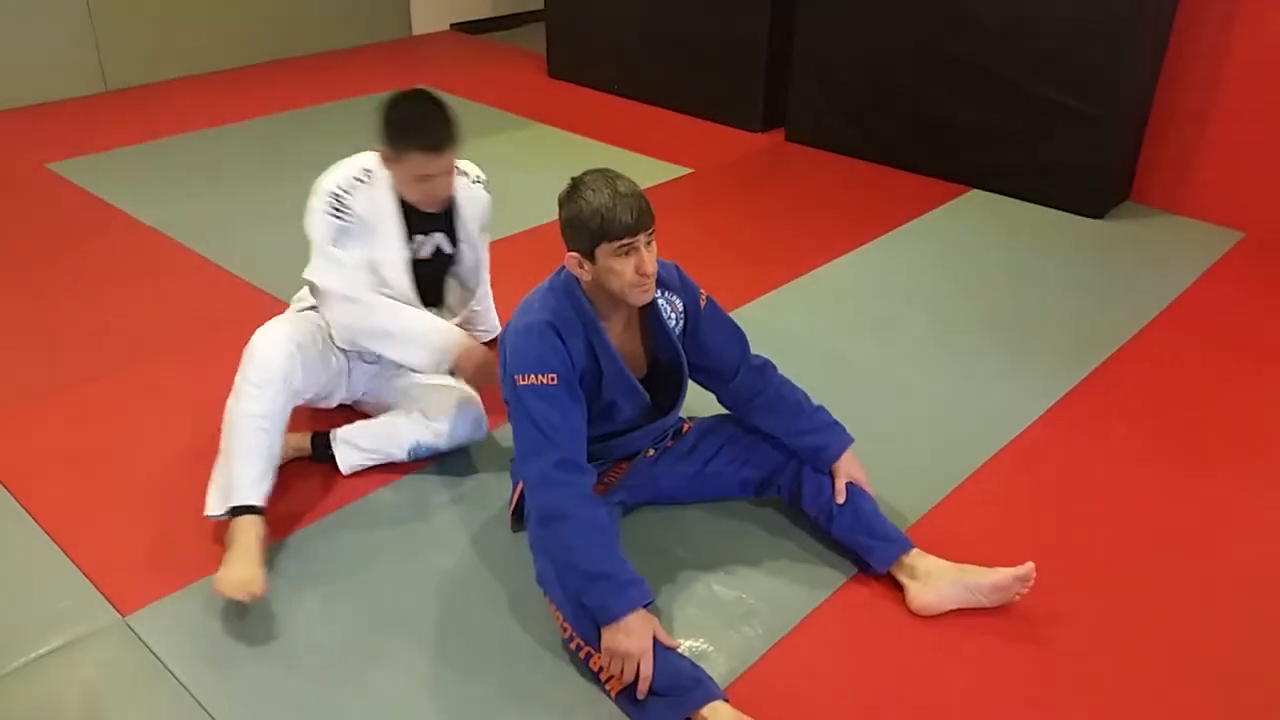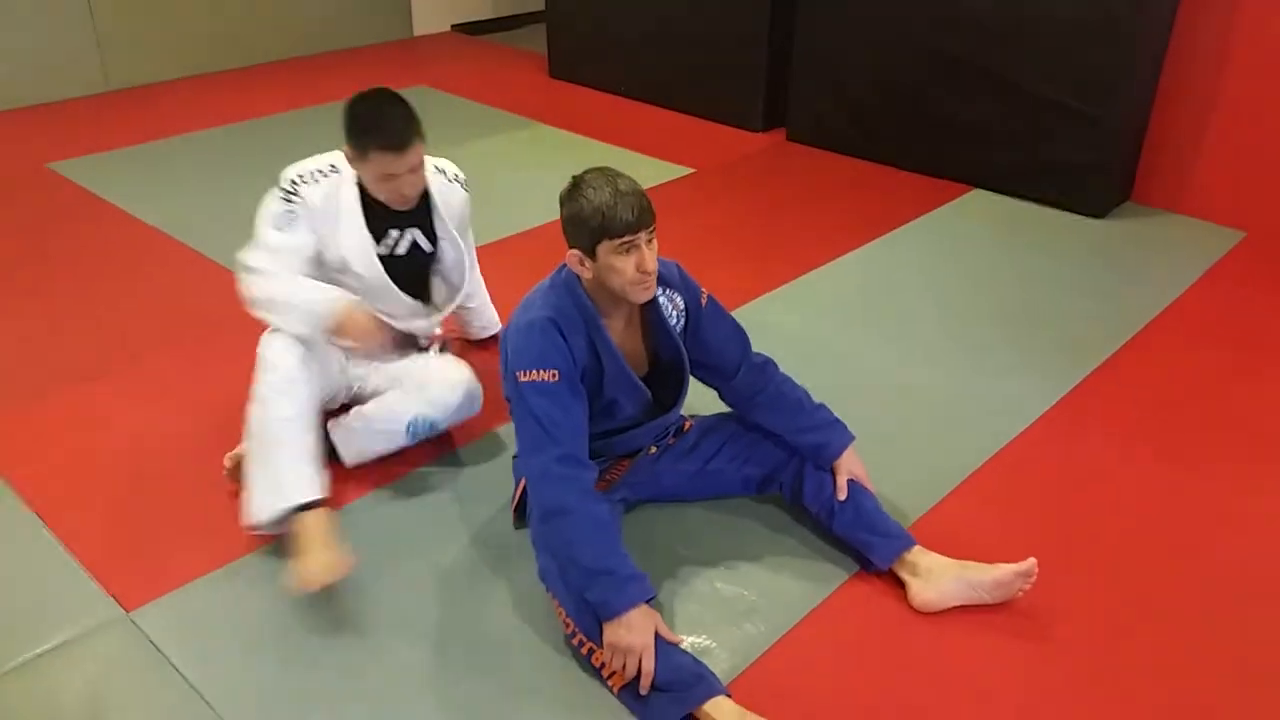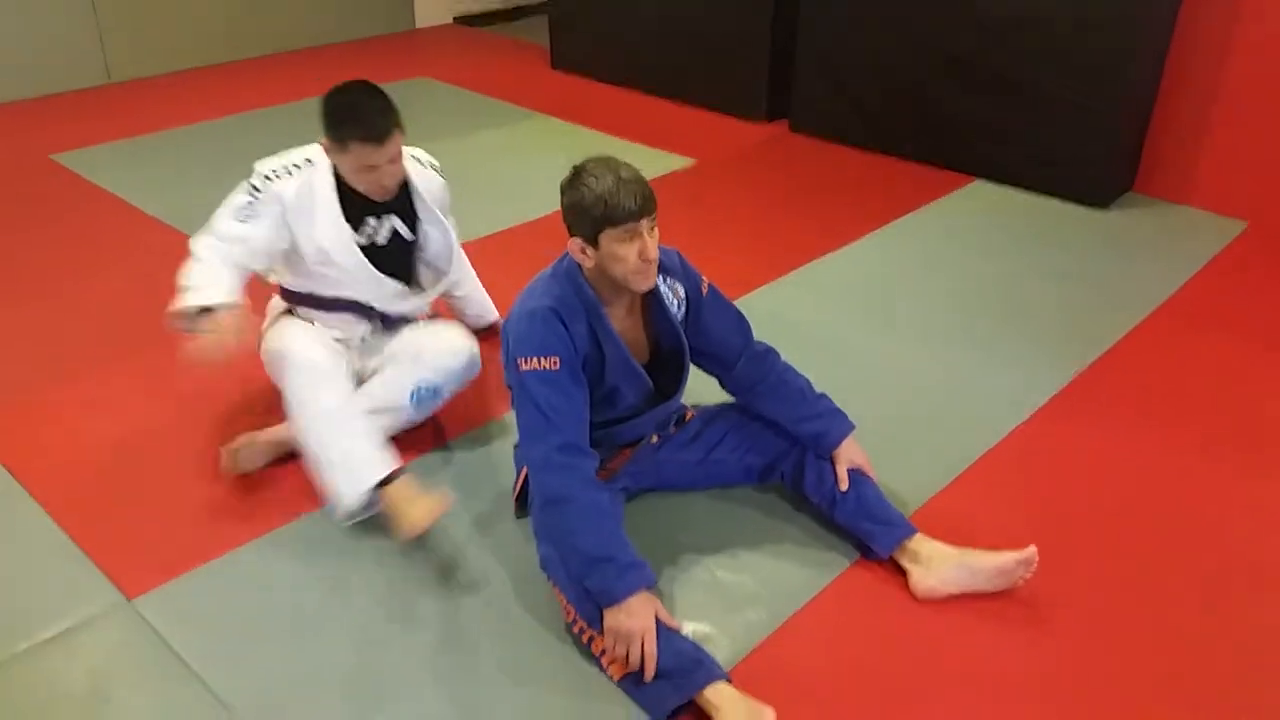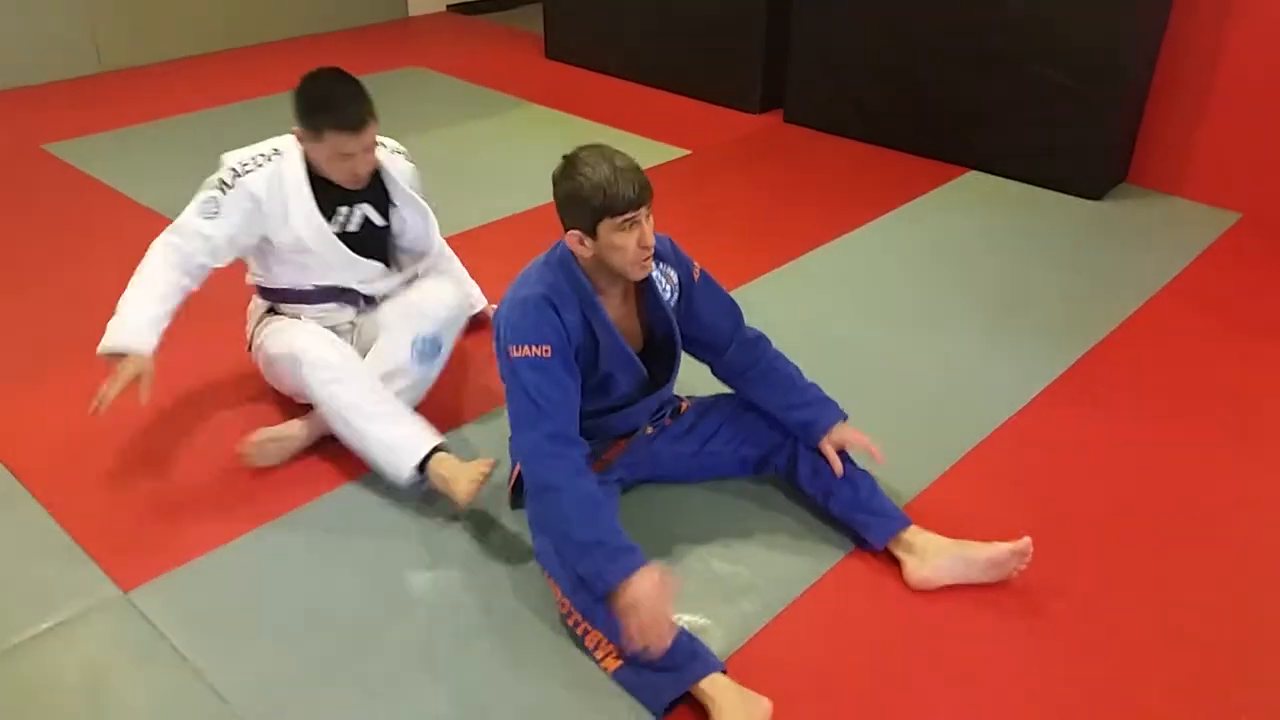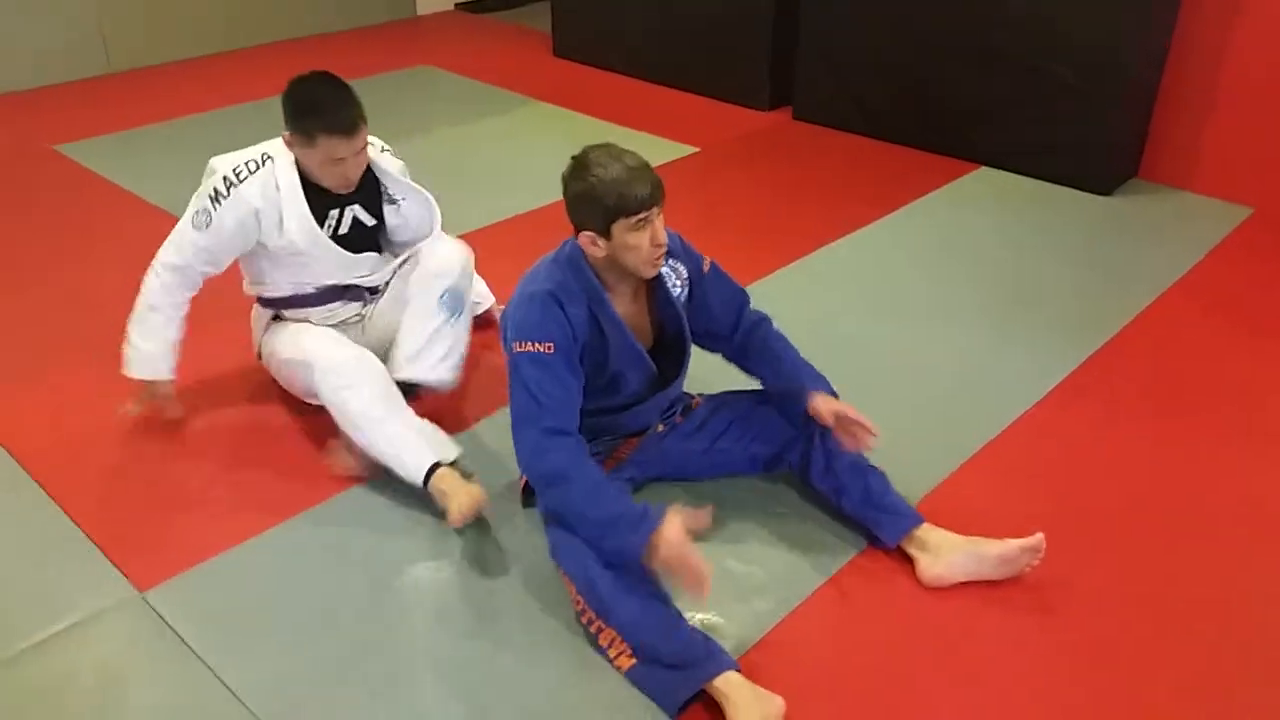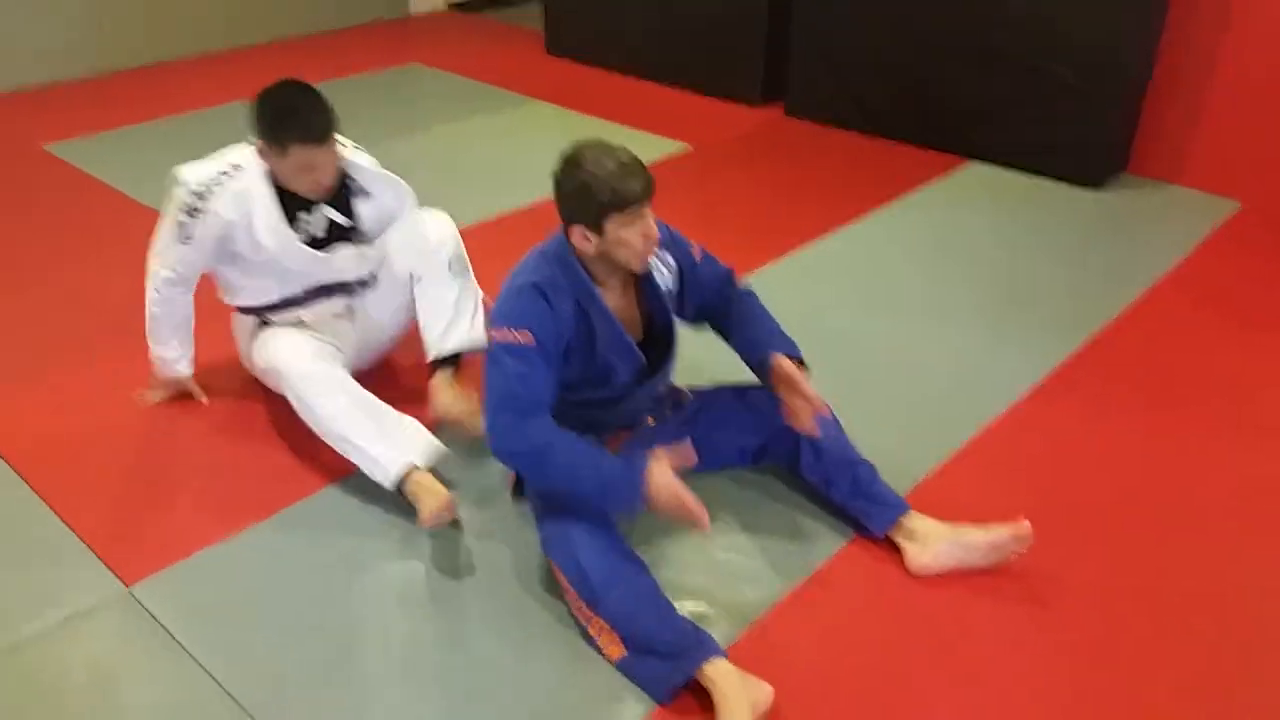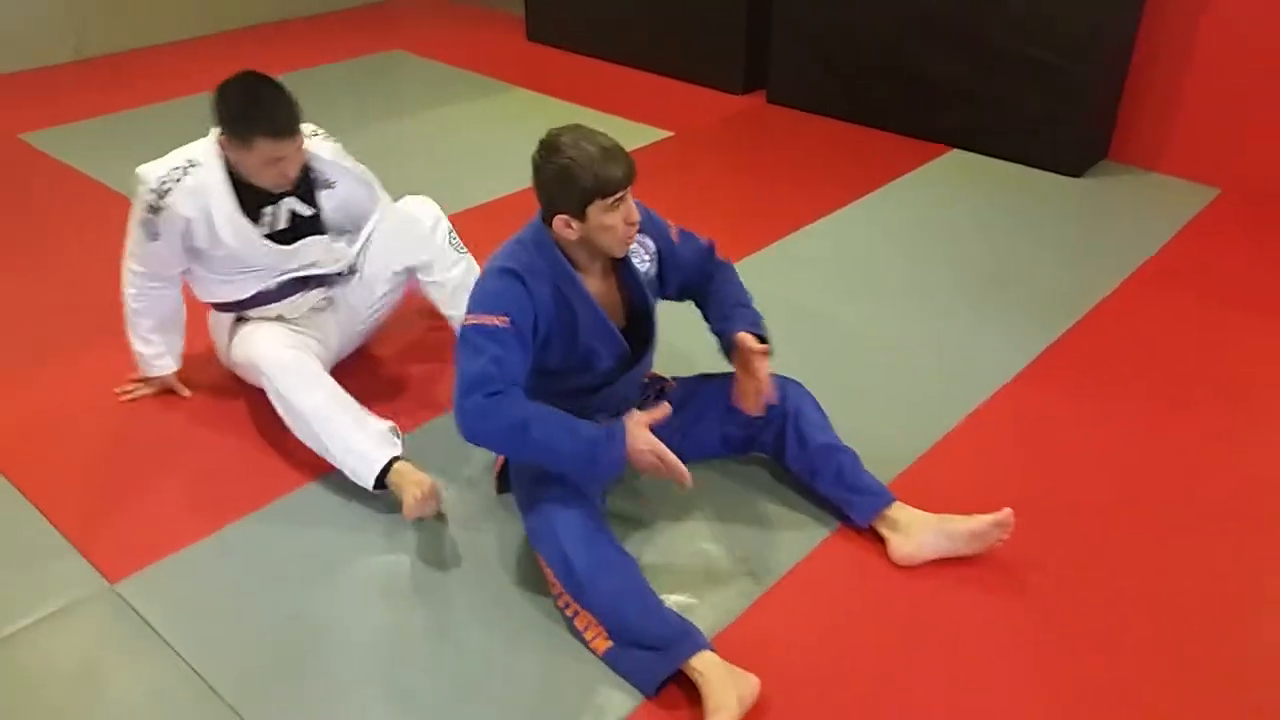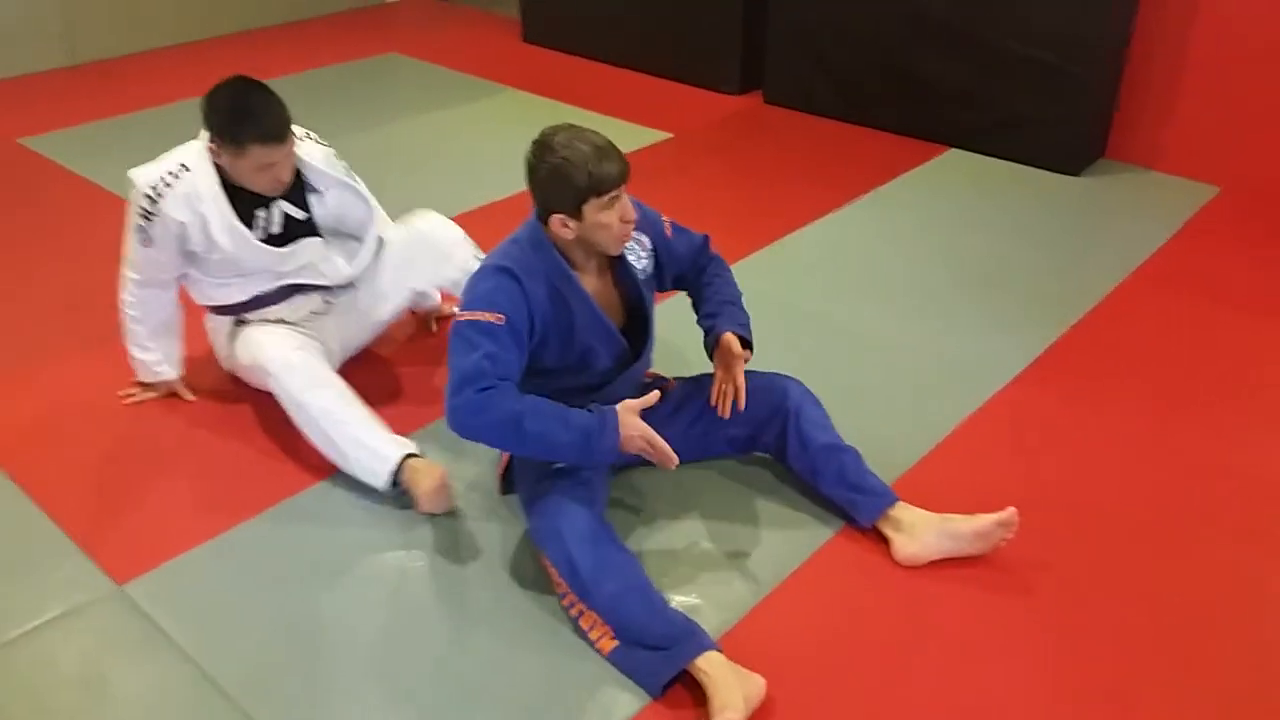
dt=0.1s
person 1, frame 1
left shoulder: (667, 287)
right shoulder: (538, 338)
left elbow: (744, 376)
right elbow: (560, 485)
left wrist: (832, 444)
right wrist: (619, 604)
left hip: (656, 447)
right hip: (575, 480)
left knee: (793, 450)
right knee: (581, 580)
left ankle: (916, 569)
person 1, frame 2
left shoulder: (668, 284)
right shoulder: (540, 334)
left elbow: (745, 374)
right elbow: (561, 480)
left wrist: (833, 442)
right wrist: (621, 599)
left hip: (657, 444)
right hip: (576, 476)
left knee: (794, 447)
right knee: (582, 575)
left ankle: (918, 566)
person 1, frame 3
left shoulder: (668, 272)
right shoulder: (542, 323)
left elbow: (746, 362)
right elbow: (560, 468)
left wrist: (832, 431)
right wrist: (624, 589)
left hip: (659, 434)
right hip: (580, 467)
left knee: (797, 437)
right knee: (585, 565)
left ankle: (919, 554)
person 1, frame 4
left shoulder: (661, 261)
right shoulder: (535, 311)
left elbow: (737, 348)
right elbow: (550, 456)
left wrist: (821, 415)
right wrist: (621, 568)
left hip: (652, 424)
right hip: (572, 458)
left knee: (790, 428)
right knee: (579, 555)
left ankle: (914, 546)
person 1, frame 5
left shoulder: (669, 257)
right shoulder: (543, 310)
left elbow: (740, 326)
right elbow: (545, 449)
left wrist: (812, 395)
right wrist: (644, 530)
left hip: (662, 425)
right hip: (586, 460)
left knee: (800, 426)
right knee: (592, 551)
left ankle: (925, 542)
person 1, frame 6
left shoulder: (659, 248)
right shoulder: (531, 301)
left elbow: (727, 300)
right elbow: (515, 432)
left wrist: (778, 360)
right wrist: (631, 479)
left hip: (652, 415)
right hip: (572, 452)
left knee: (787, 418)
right knee: (579, 541)
left ankle: (915, 533)
person 1, frame 7
left shoulder: (638, 232)
right shoulder: (510, 286)
left elbow: (708, 271)
right elbow: (482, 411)
left wrist: (741, 334)
right wrist: (610, 444)
left hip: (635, 408)
right hip: (561, 440)
left knee: (776, 401)
right knee: (566, 533)
left ankle: (898, 522)
right ankle: (709, 672)
person 1, frame 8
left shoulder: (634, 228)
right shoulder: (505, 285)
left elbow: (702, 264)
right elbow: (473, 406)
left wrist: (724, 332)
right wrist: (600, 433)
left hip: (634, 406)
right hip: (558, 440)
left knee: (777, 398)
right knee: (570, 532)
left ankle: (901, 522)
person 2, frame 1
left shoulder: (471, 190)
right shoulder: (345, 193)
left elbow: (470, 271)
right elbow: (352, 307)
left wrist: (486, 331)
right wrist: (444, 344)
left hip: (400, 360)
right hip: (334, 338)
left knee: (465, 419)
right knee: (276, 344)
left ankle: (308, 446)
right ankle: (245, 530)
person 2, frame 2
left shoulder: (447, 185)
right shoulder: (311, 188)
left elbow: (458, 268)
right elbow: (264, 278)
left wrist: (486, 326)
right wrist: (335, 313)
left hip: (397, 351)
right hip: (325, 340)
left knee: (458, 389)
right knee: (284, 354)
left ankle: (311, 442)
right ankle: (309, 522)
person 2, frame 3
left shoulder: (423, 177)
right shoulder: (285, 183)
left elbow: (446, 258)
right elbow: (219, 249)
left wrist: (484, 315)
right wrist: (212, 304)
left hip: (395, 337)
right hip: (309, 329)
left knee: (454, 354)
right knee: (309, 363)
left ankle: (295, 437)
right ankle: (391, 492)
person 2, frame 4
left shoulder: (394, 165)
right shoulder: (256, 178)
left elbow: (426, 246)
right elbow: (178, 251)
left wrist: (473, 303)
right wrist: (132, 343)
left hip: (376, 319)
right hip: (295, 325)
left knee: (442, 301)
right knee: (323, 358)
left ankle: (313, 428)
right ankle: (438, 466)
person 2, frame 5
left shoulder: (381, 164)
right shoulder: (246, 187)
left elbow: (425, 238)
right elbow: (176, 268)
left wrist: (479, 303)
right wrist: (152, 365)
left hip: (379, 315)
right hip: (305, 328)
left knee: (446, 255)
right knee: (337, 364)
right ankle: (443, 475)
person 2, frame 6
left shoulder: (349, 163)
right shoulder: (210, 193)
left elbow: (412, 243)
right elbow: (170, 276)
right wrist: (173, 367)
left hip: (364, 306)
right hip: (289, 331)
left knee: (430, 227)
right knee: (295, 361)
left ankle: (448, 380)
right ankle: (416, 478)
person 2, frame 7
left shoulder: (316, 151)
right shoulder: (176, 191)
left elbow: (376, 217)
right elbow: (150, 280)
left wrist: (410, 273)
right wrist: (158, 363)
left hip: (342, 296)
right hip: (263, 326)
left knee: (416, 215)
right knee: (278, 361)
right ankle: (397, 473)
person 2, frame 8
left shoulder: (310, 155)
right shoulder: (168, 195)
left elbow: (368, 226)
right elbow: (147, 285)
left wrist: (417, 289)
right wrist: (159, 369)
left hip: (342, 299)
right hip: (263, 327)
left knee: (428, 231)
right knee: (285, 362)
right ankle: (408, 469)
